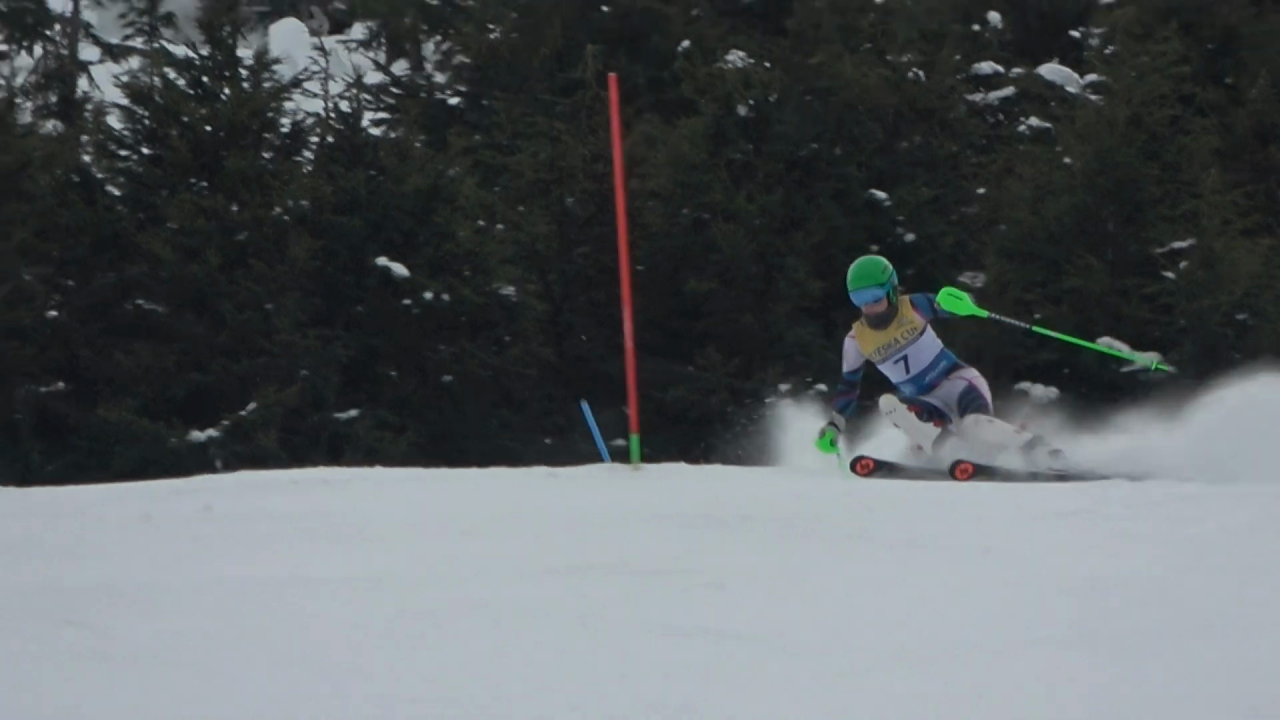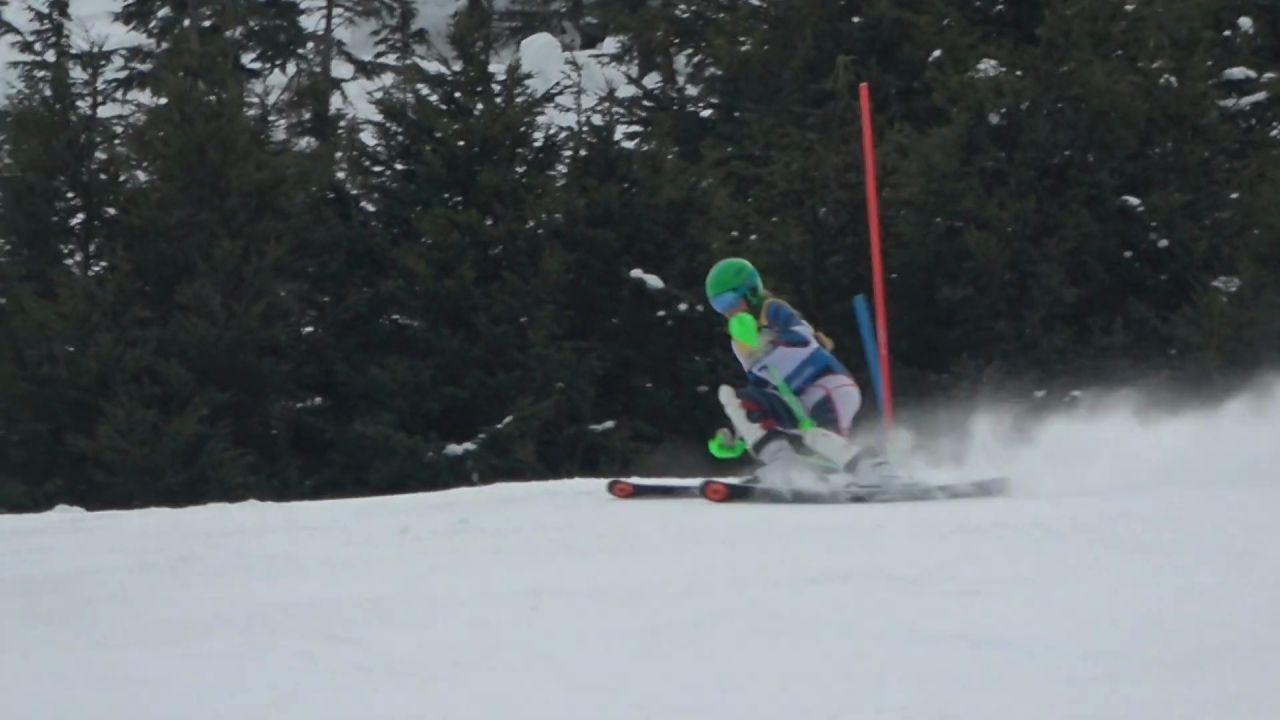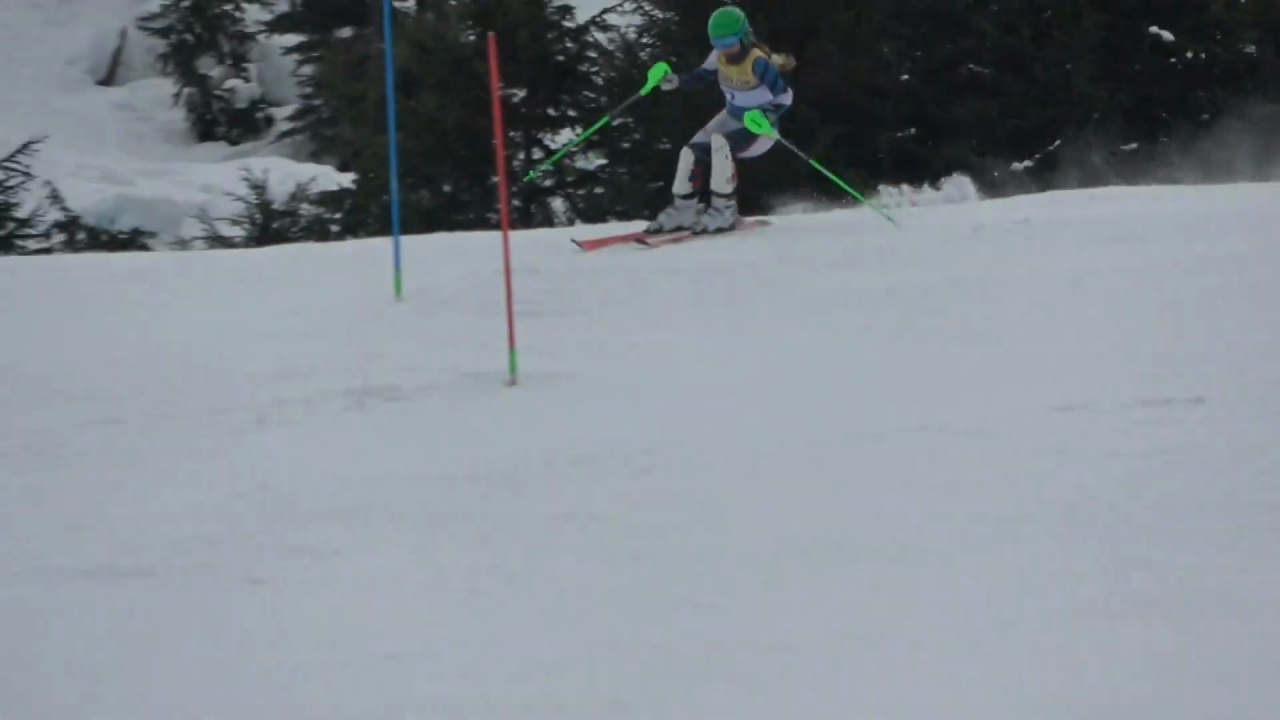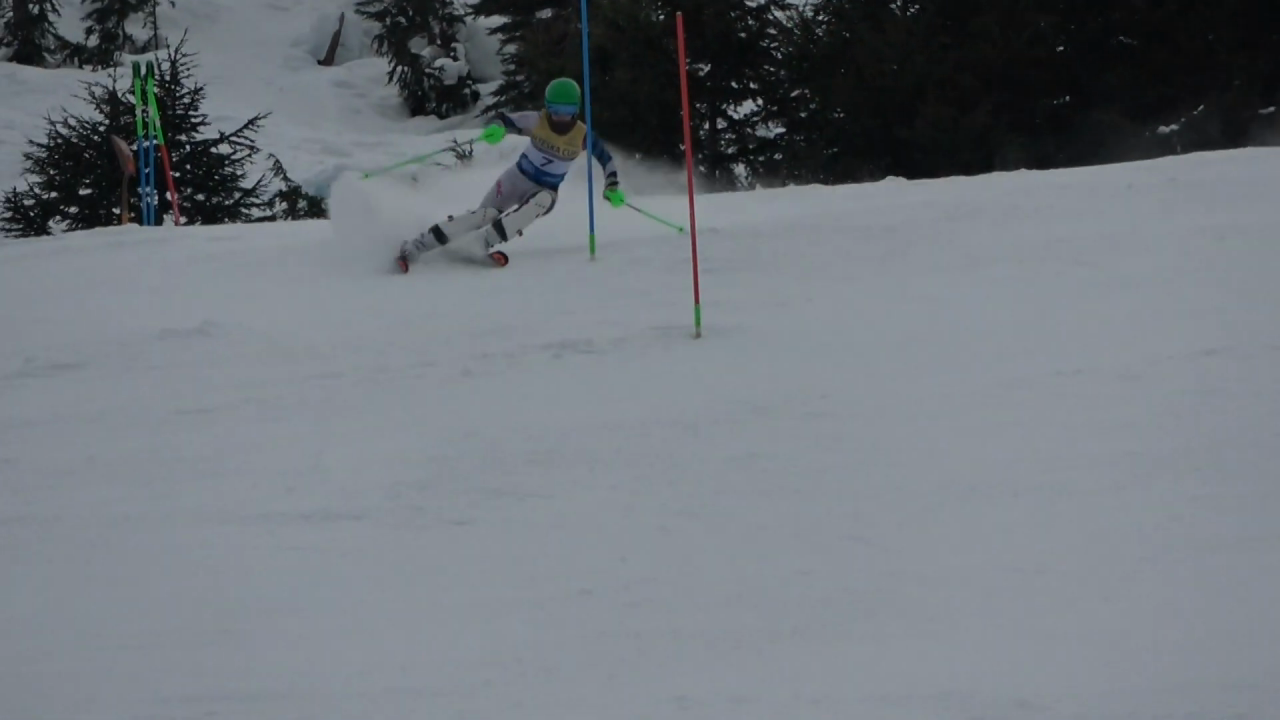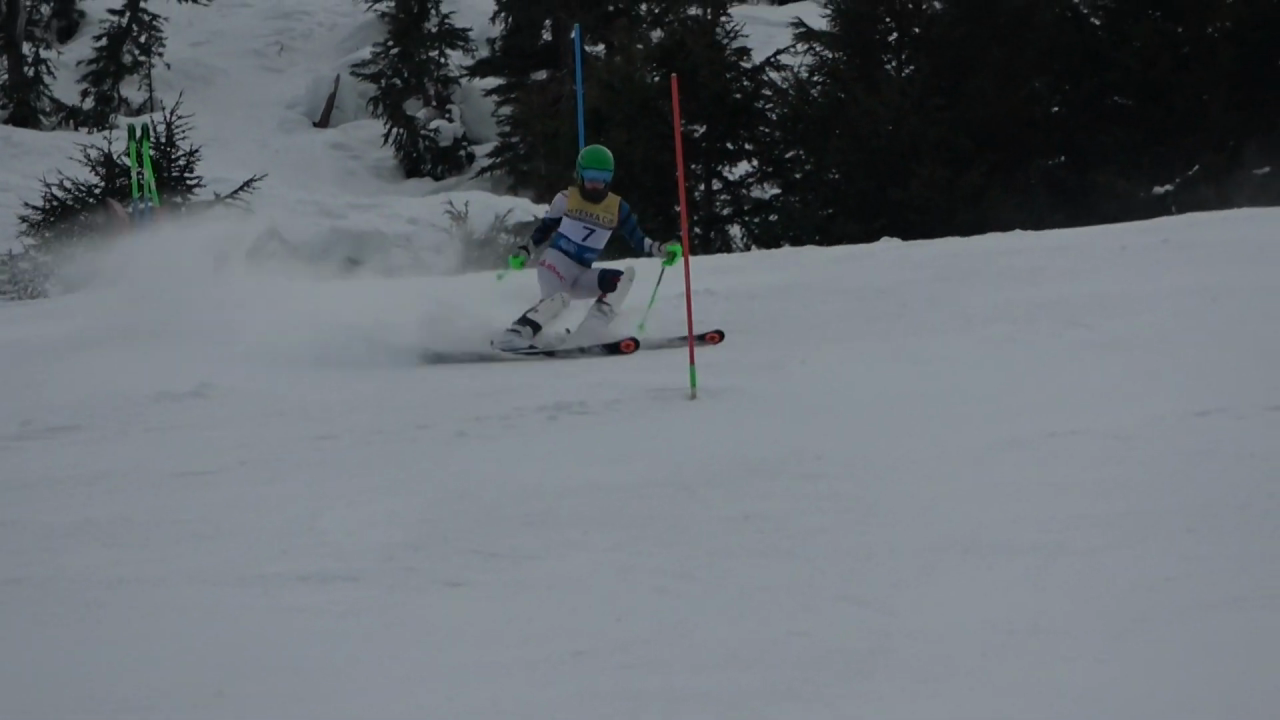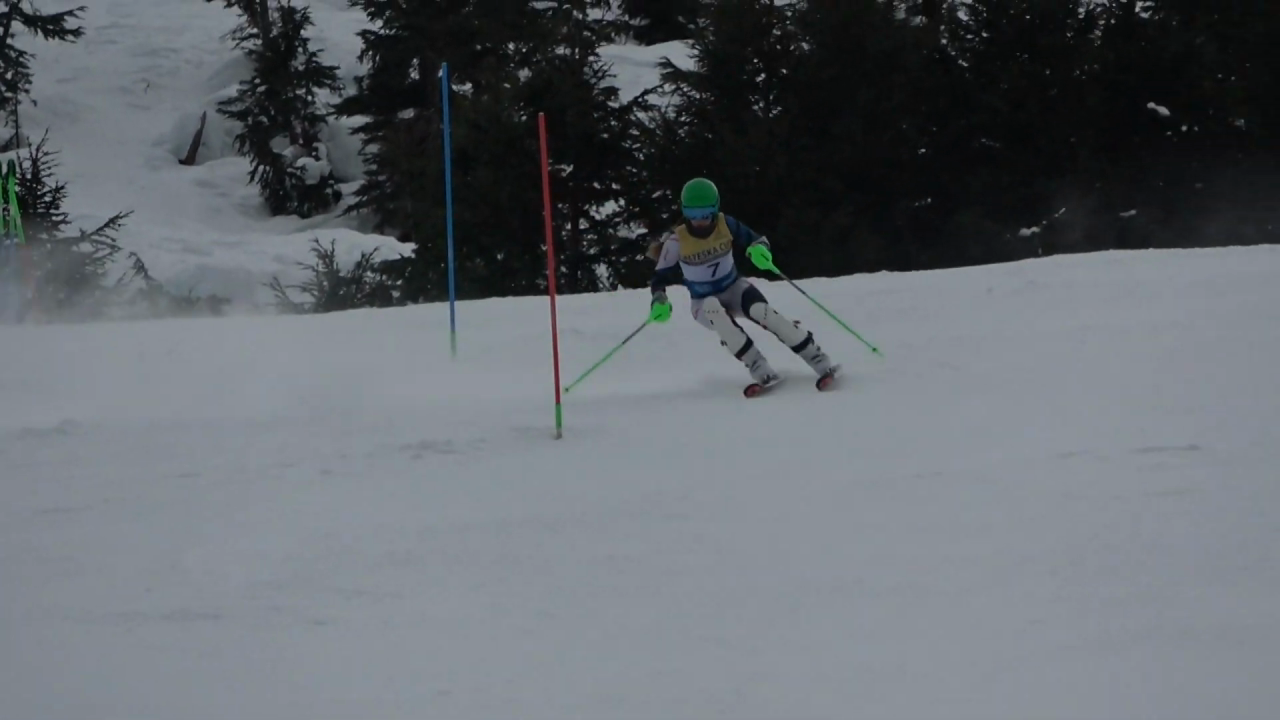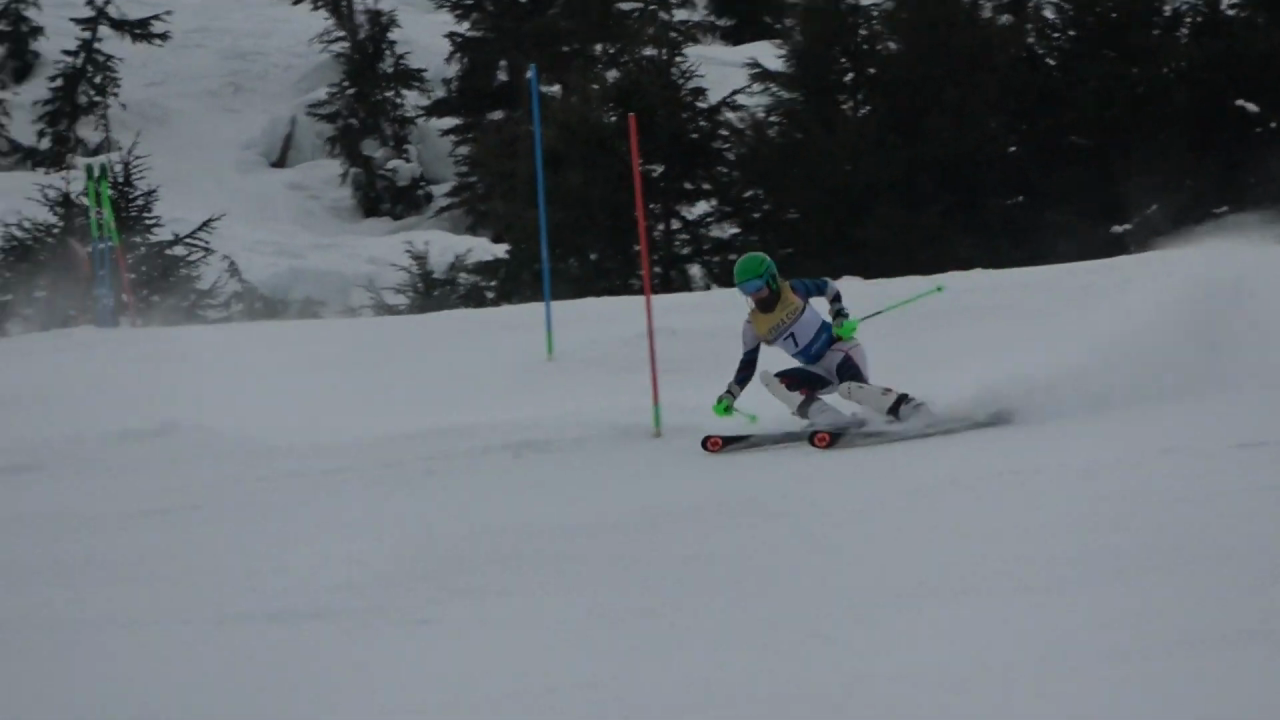
dt=0.5s
person 1, frame 1
left shoulder: (912, 305)
right shoulder: (857, 340)
right elbow: (849, 384)
right wrist: (835, 424)
left hip: (958, 381)
right hip: (929, 405)
left knee: (975, 423)
right knee: (888, 403)
left ankle: (1046, 455)
right ankle: (955, 453)
person 1, frame 2
left shoulder: (773, 310)
right shoulder: (740, 343)
left elbow: (804, 337)
right elbow: (761, 385)
left wrist: (763, 337)
right wrist: (732, 430)
left hip: (832, 387)
right hip: (802, 399)
left knee: (819, 436)
right knee: (727, 394)
person 1, frame 3
left shoulder: (759, 63)
right shoulder: (720, 56)
left elbow: (785, 94)
right elbow: (699, 78)
left wrist: (767, 117)
right wrist: (672, 80)
right hip: (733, 117)
left knee: (719, 144)
right knee: (691, 154)
left ankle: (722, 211)
right ankle: (683, 211)
person 1, frame 4
left shoulder: (583, 136)
right shoulder: (538, 121)
left elbow: (607, 159)
right elbow: (504, 119)
left wrist: (612, 186)
right wrist: (496, 128)
left hip: (543, 192)
right hip: (517, 178)
left knee: (543, 201)
right knee: (484, 214)
left ankle: (485, 244)
right ankle: (419, 245)
person 1, frame 5
left shoulder: (617, 207)
right shoulder: (566, 198)
left elbow: (639, 241)
right elbow: (545, 227)
left wrist: (664, 249)
right wrist: (524, 251)
left hip: (582, 274)
right hip: (554, 263)
left knee: (627, 277)
right knee: (561, 298)
left ankle: (587, 334)
right ankle: (514, 338)
person 1, frame 6
left shoulder: (725, 224)
right shoulder: (676, 240)
left elbow: (760, 241)
right elbow: (659, 278)
left wrist: (759, 250)
right wrist: (660, 302)
left hip: (735, 288)
right hip: (705, 303)
left knee: (762, 312)
right knee: (712, 308)
left ankle: (820, 361)
right ankle: (759, 368)
person 1, frame 7
left shoulder: (791, 290)
right shoulder: (753, 324)
left elbow: (826, 286)
right elbow: (747, 364)
left wrist: (840, 315)
right wrist: (730, 395)
left hip: (840, 349)
right hip: (816, 370)
left knee: (850, 388)
right knee: (767, 378)
left ankle: (911, 409)
right ankle: (826, 417)
